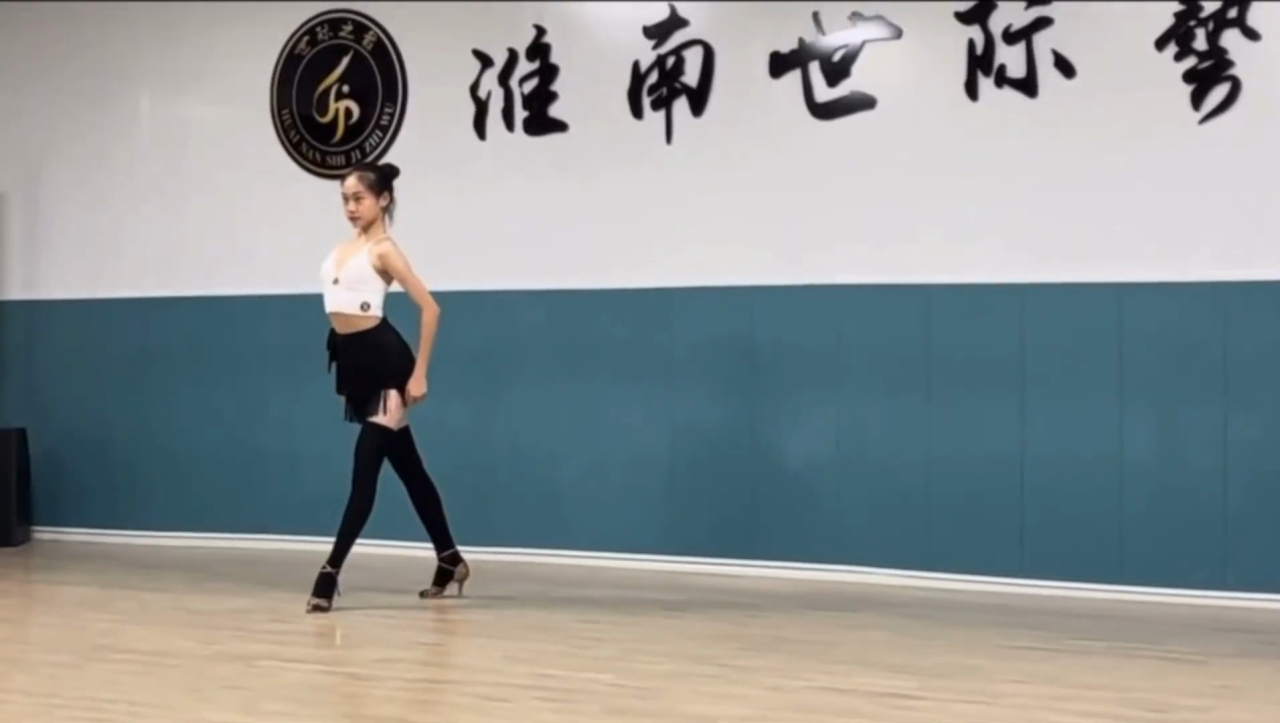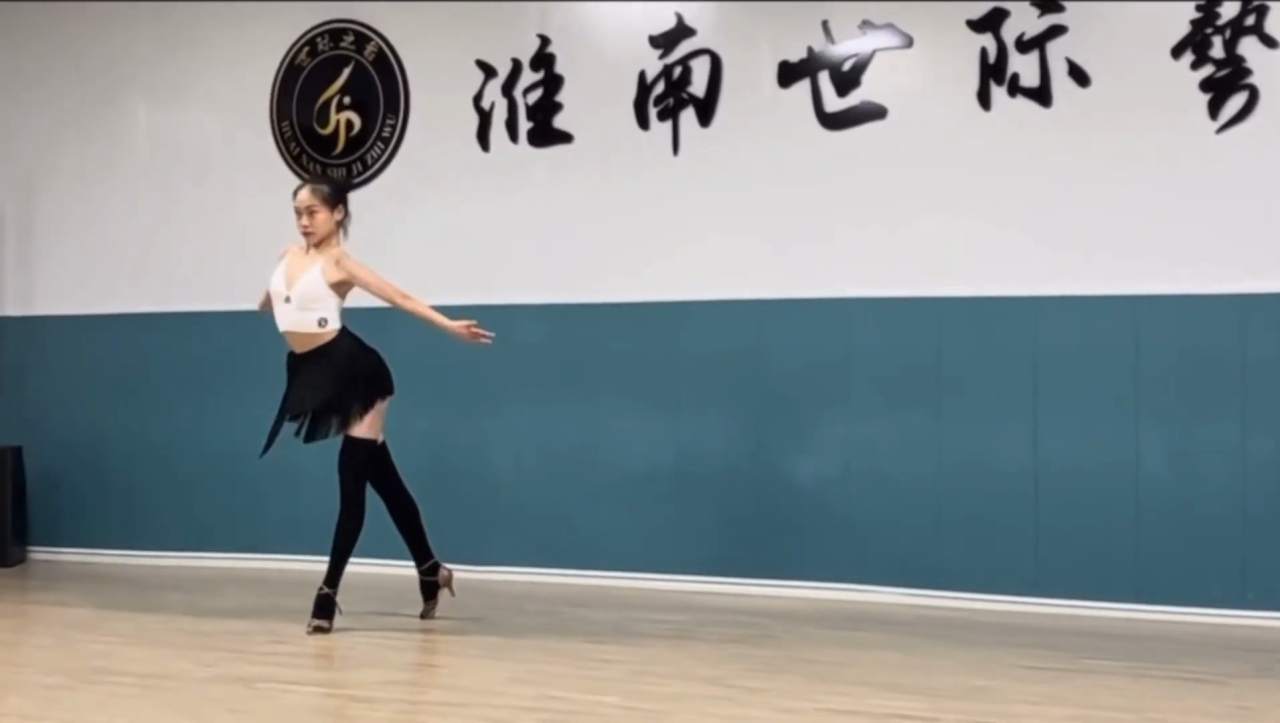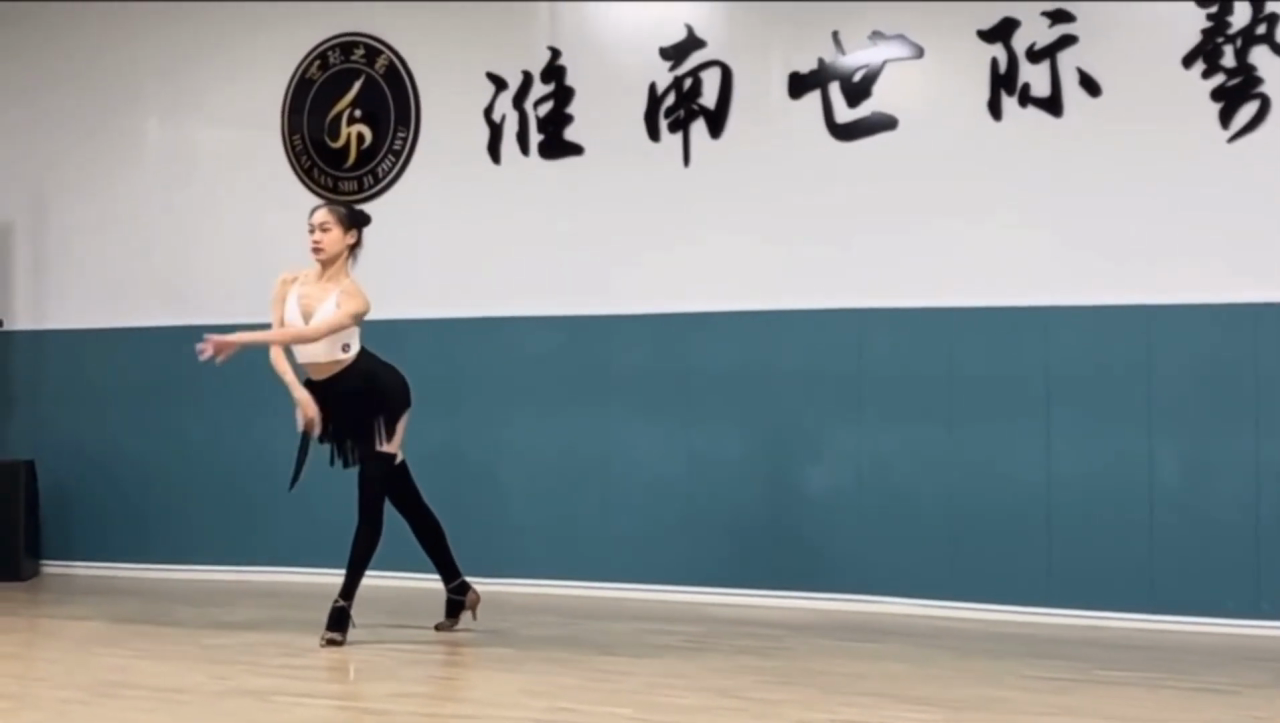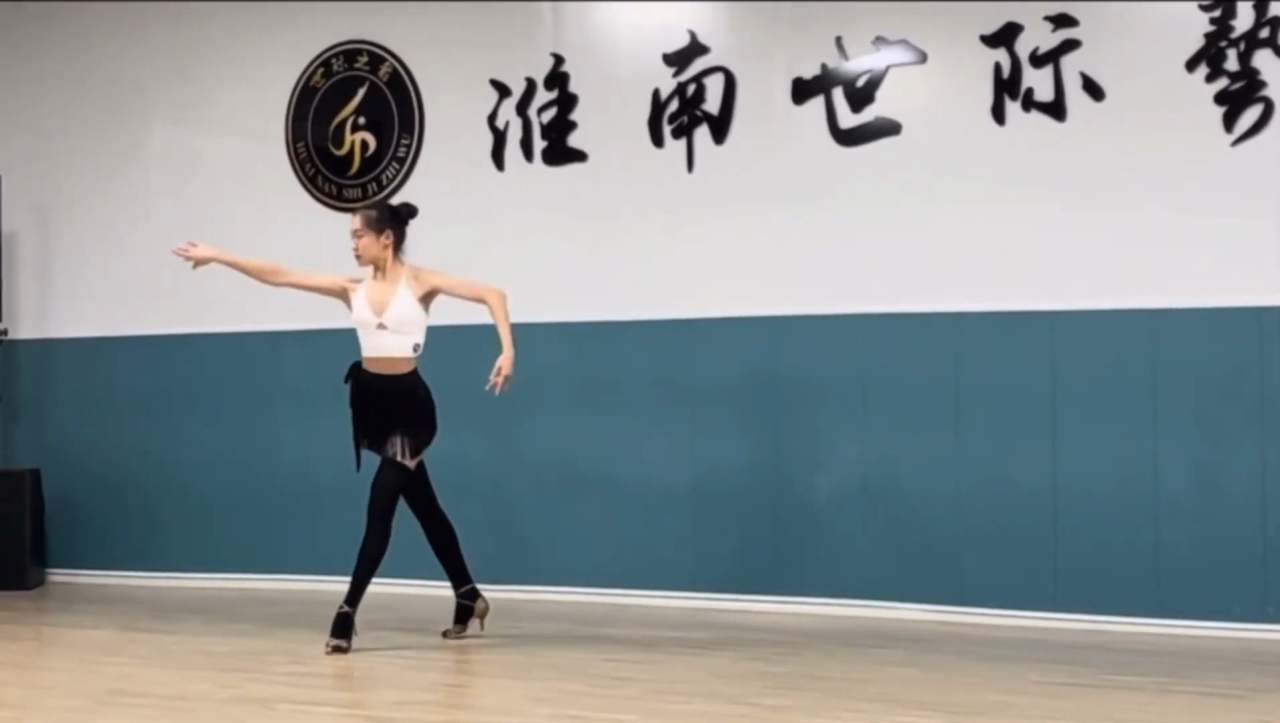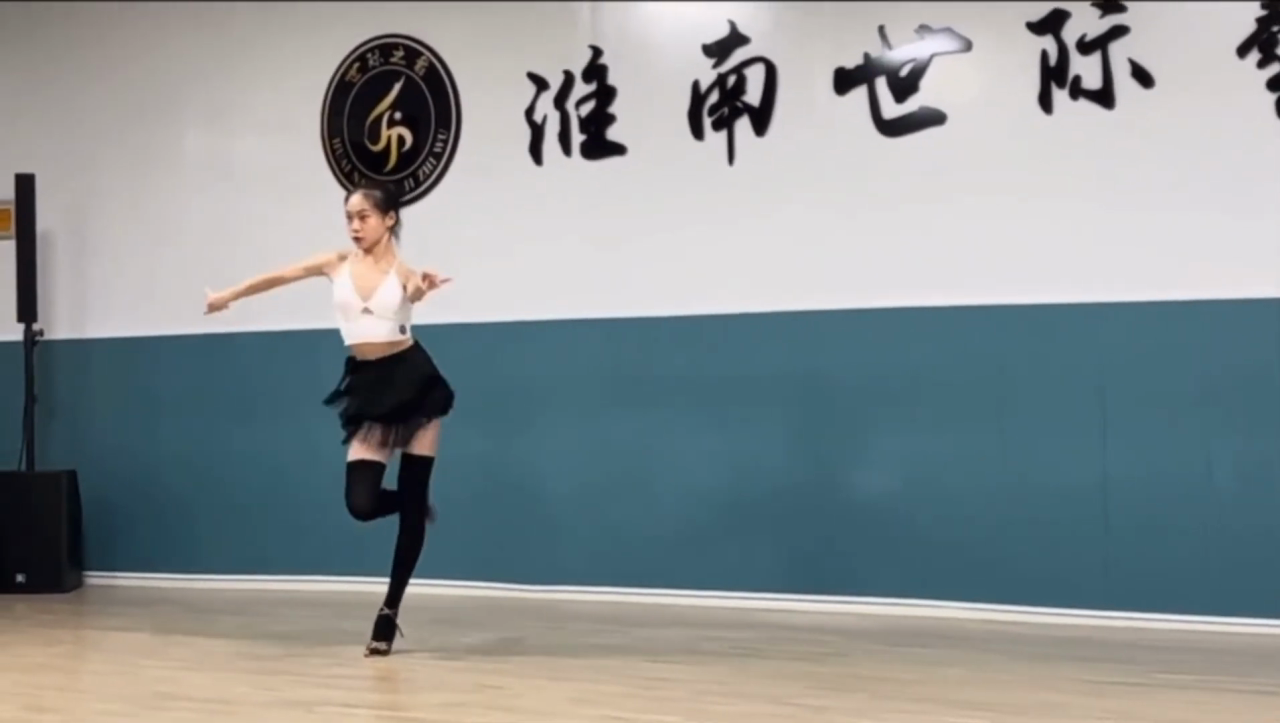
dt=1s
person 1, frame 1
left shoulder: (383, 249)
right shoulder: (344, 247)
left elbow: (429, 308)
left wrist: (419, 373)
right wrist: (345, 368)
left hip: (382, 358)
right hip: (352, 357)
left knee: (364, 468)
right knee: (407, 466)
left ankle: (330, 573)
right ankle: (450, 560)
person 1, frame 2
left shoulder: (339, 262)
right shoulder: (289, 254)
left elbow: (397, 296)
right elbow: (274, 295)
left wrist: (449, 325)
right wrist: (268, 303)
left hip: (354, 370)
right hip: (312, 372)
left knee: (353, 478)
right knee: (381, 475)
left ankle: (328, 593)
right ankle: (430, 569)
person 1, frame 3
left shoulder: (353, 298)
right shoulder: (288, 283)
left elbow: (311, 334)
right elbow: (278, 348)
left wrist: (241, 339)
right wrist: (299, 393)
left hip: (377, 393)
right hip: (330, 398)
left knee: (372, 497)
right knee: (401, 493)
left ankle: (343, 605)
right ankle: (457, 587)
person 1, frame 4
left shoulder: (420, 281)
right shoulder: (353, 288)
left elbow: (493, 294)
right elbow: (279, 276)
left wrist: (507, 351)
right wrist: (217, 256)
left hip: (409, 400)
right hip: (371, 396)
left knee: (381, 505)
right knee: (424, 505)
left ankle: (348, 612)
right ankle: (468, 595)
person 1, frame 5
left shoulder: (402, 271)
right shoulder: (337, 263)
left elbow: (413, 291)
right elbow: (277, 276)
left wrist: (424, 287)
right wrist: (224, 297)
left hip: (414, 381)
right hip: (367, 388)
left knee: (412, 499)
right knee: (361, 503)
left ankle: (389, 612)
right ankle: (415, 508)
